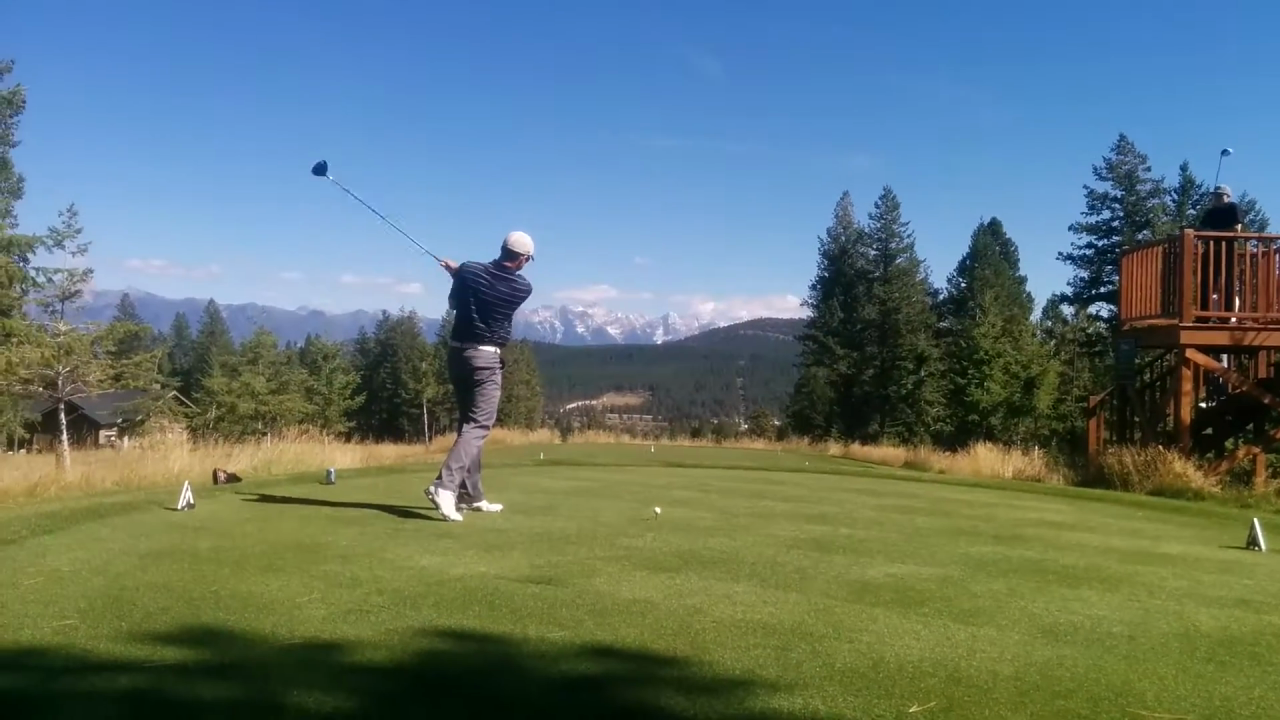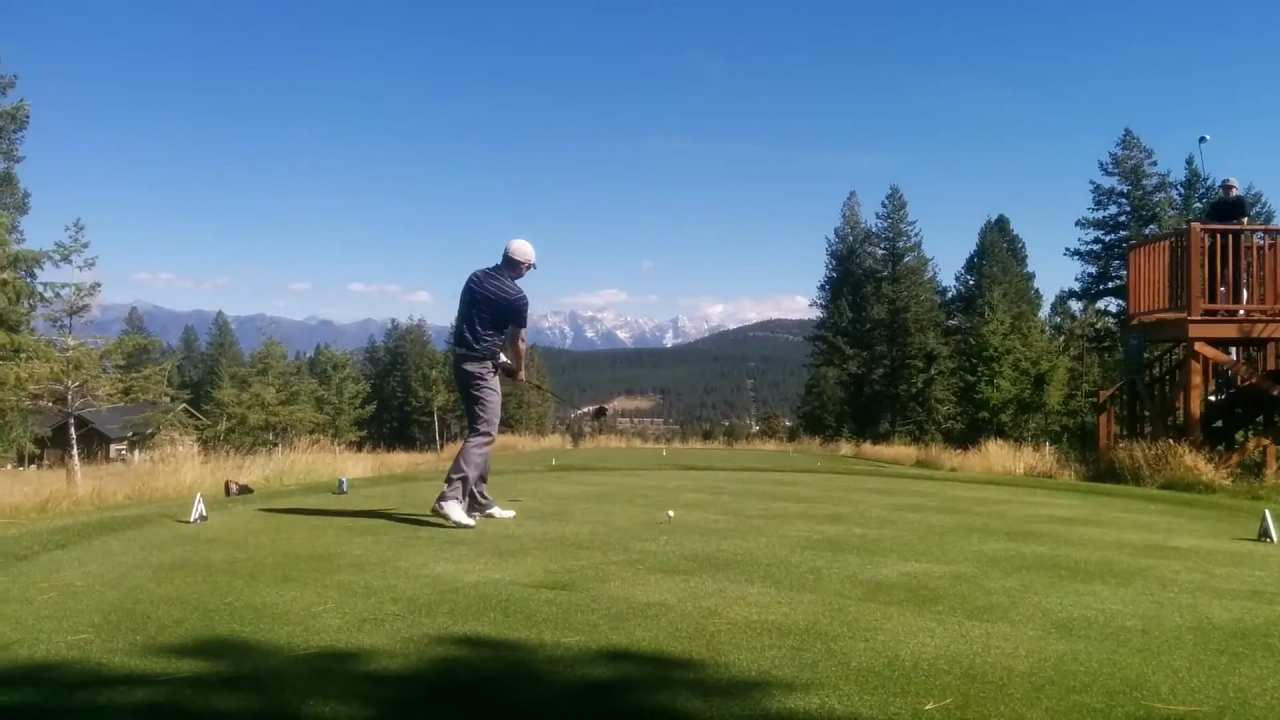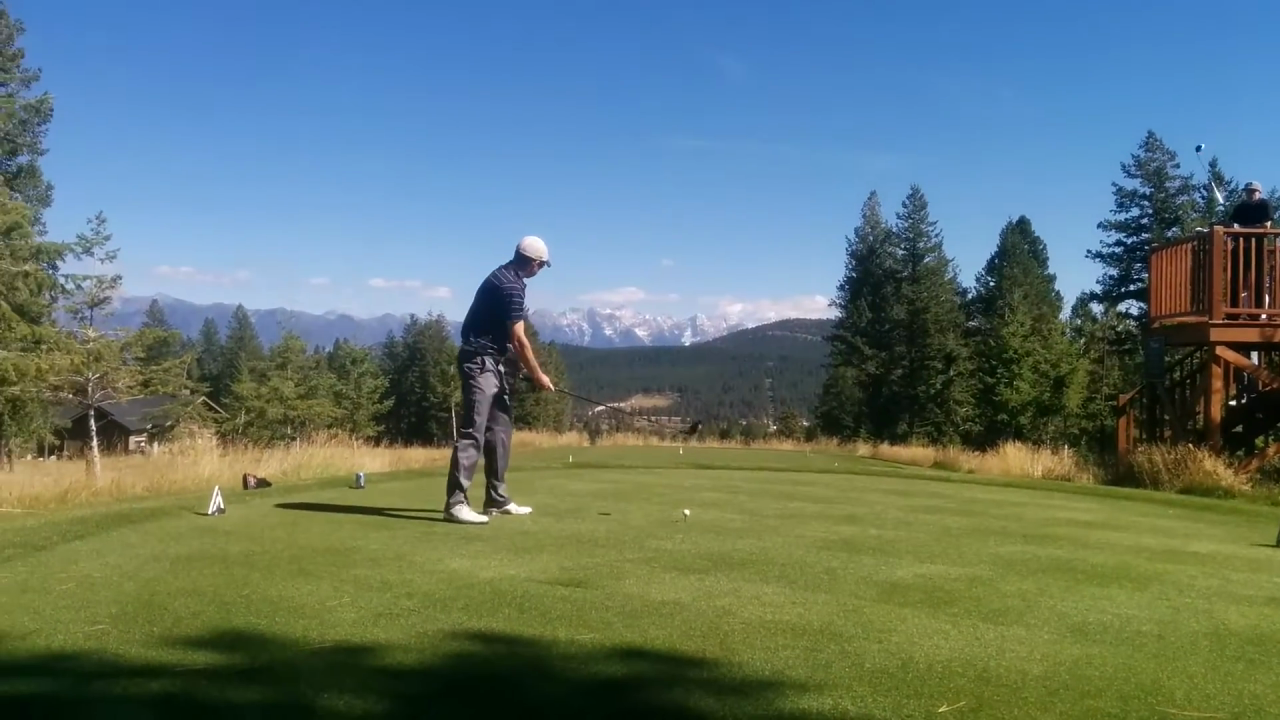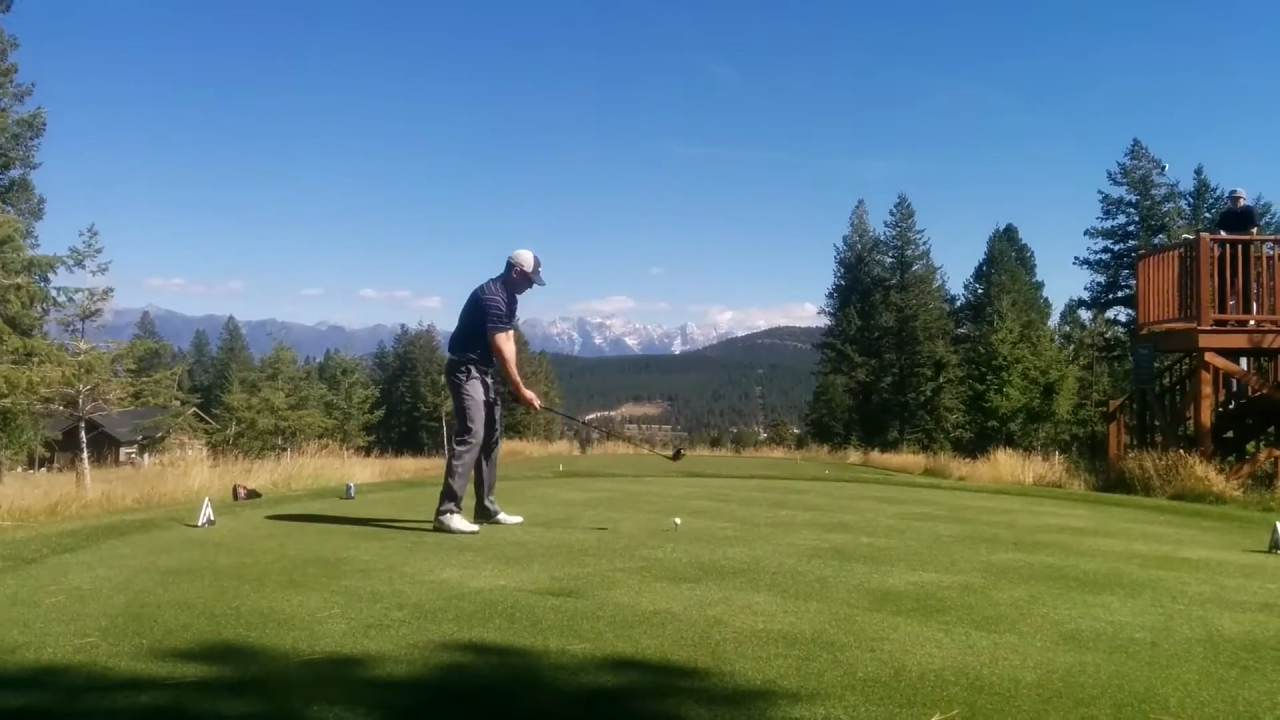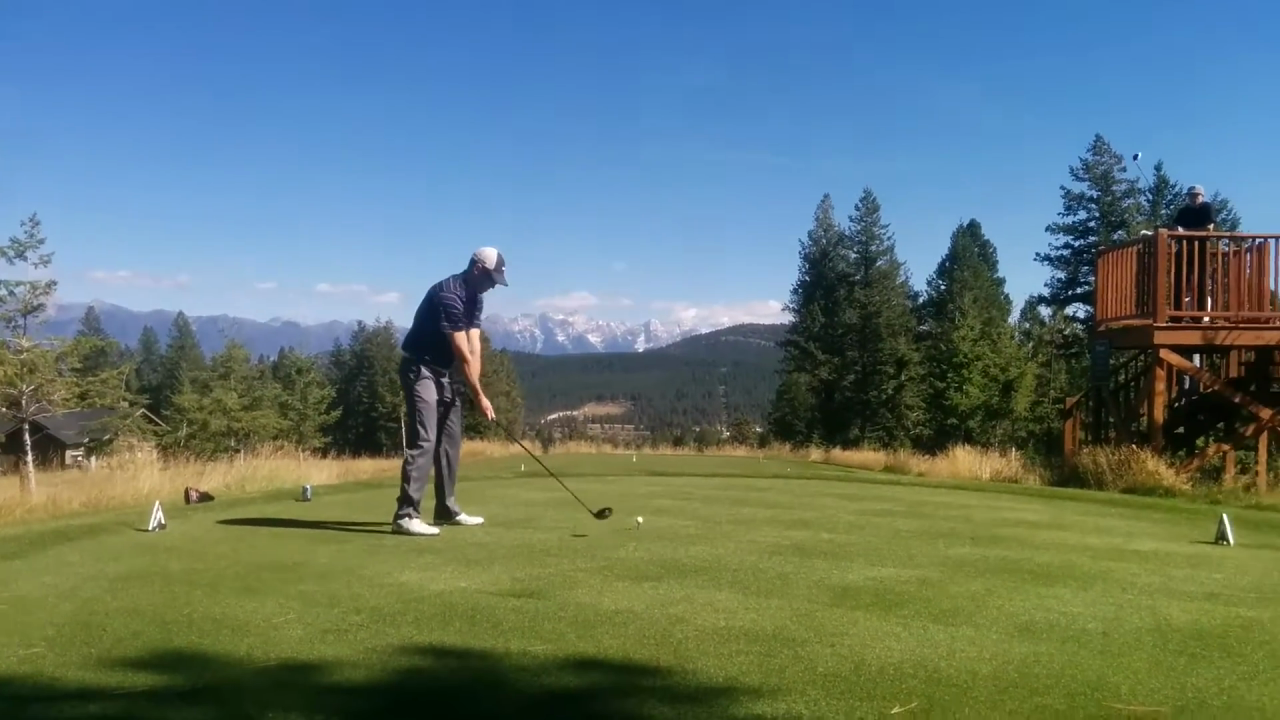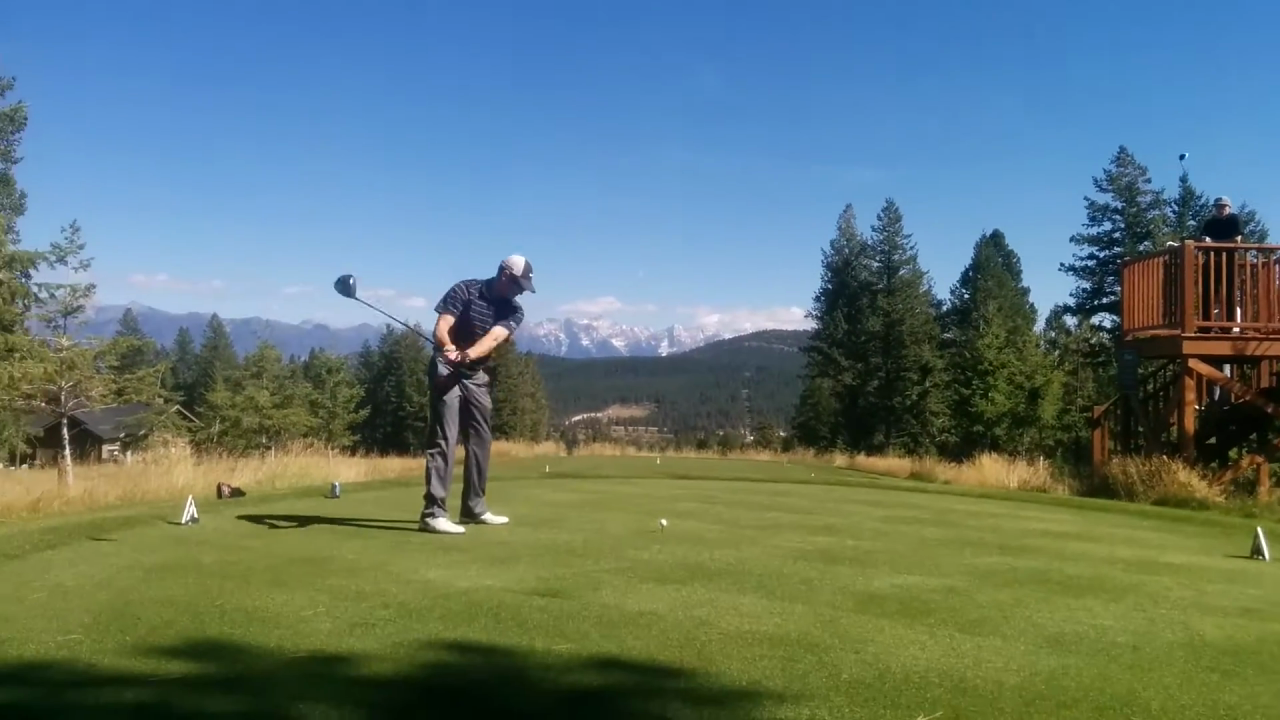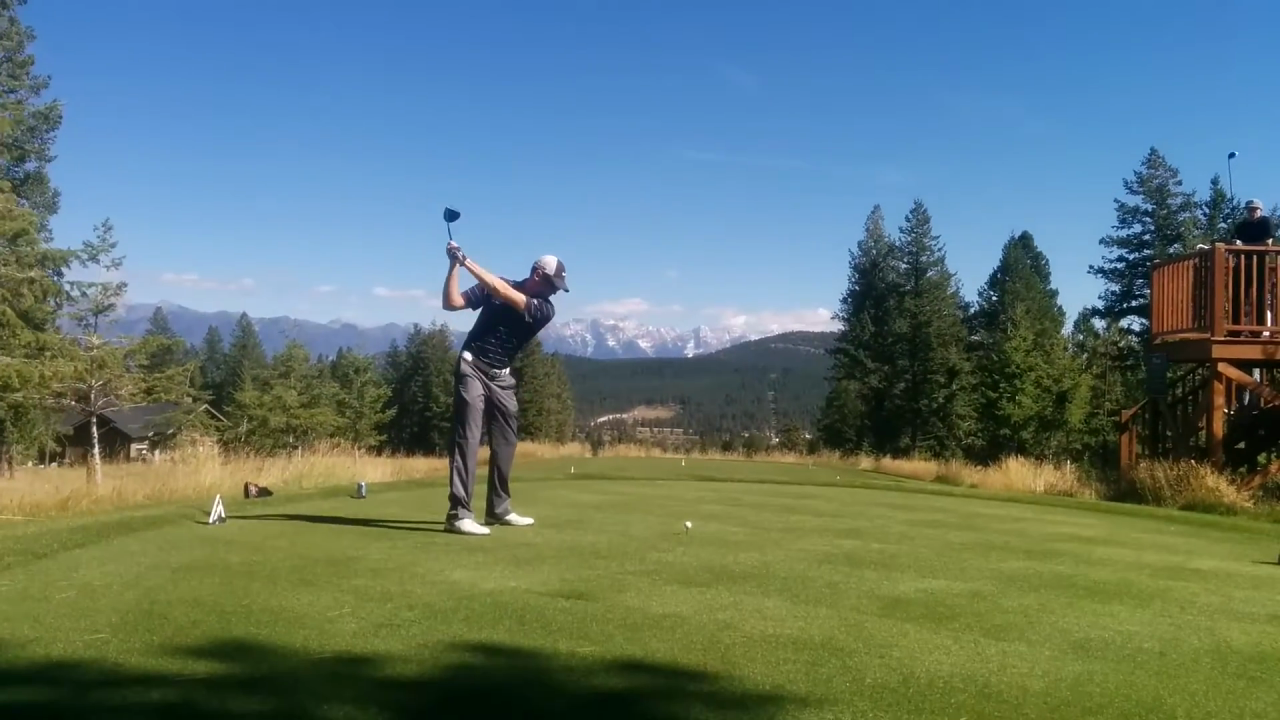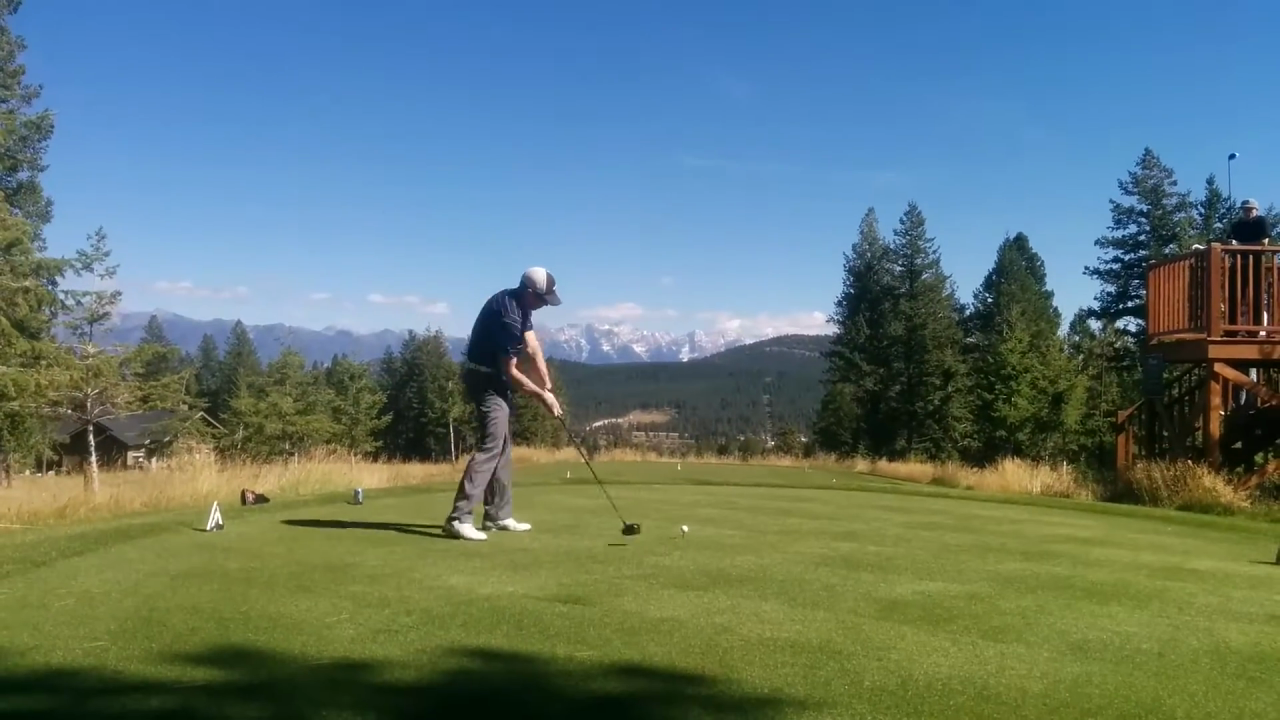
dt=0.3s
person 1, frame 1
left shoulder: (467, 272)
right shoulder: (523, 288)
left hip: (458, 354)
right hip: (486, 359)
left knee: (470, 423)
right knee: (478, 426)
left ankle: (470, 495)
right ankle: (446, 485)
person 1, frame 2
left shoulder: (474, 278)
right shoulder: (517, 297)
right elbow: (518, 342)
right wrist: (518, 369)
left hip: (463, 361)
right hip: (482, 366)
left knee: (480, 431)
right knee: (483, 433)
left ankle: (479, 502)
right ankle: (450, 496)
person 1, frame 3
left shoulder: (505, 279)
right shoulder: (510, 287)
left elbow: (511, 335)
right elbow: (519, 339)
left wrist: (528, 371)
right wrist: (538, 375)
left hip: (491, 361)
right hip: (479, 361)
left knee: (499, 429)
right knee: (473, 430)
left ankle: (497, 498)
right ankle: (455, 503)
person 1, frame 4
left shoulder: (508, 298)
right shoulder: (491, 297)
left elbow: (509, 344)
right elbow: (500, 351)
left wrist: (516, 386)
right wrist: (521, 389)
left hip: (482, 372)
right hip: (466, 370)
left knee: (490, 439)
right knee: (471, 435)
left ankle: (486, 508)
right ankle: (447, 511)
person 1, frame 5
left shoulder: (475, 299)
right shoulder: (448, 295)
left elbow: (473, 347)
right elbow: (461, 351)
left wrist: (474, 388)
right wrist: (479, 396)
left hip: (444, 373)
right hip: (419, 369)
left knee: (449, 439)
right knee: (423, 440)
left ankle: (446, 509)
right ankle: (406, 515)
person 1, frame 6
left shoulder: (513, 310)
right shoulder: (464, 290)
left elbow: (491, 340)
right elbow: (441, 328)
left wrist: (465, 355)
right wrist: (448, 348)
left hip: (474, 374)
right hip: (447, 370)
left knee: (480, 441)
right knee: (444, 440)
left ankle: (473, 508)
right ankle: (433, 513)
person 1, frame 7
left shoulder: (544, 310)
right shoulder: (494, 286)
left elbow: (504, 293)
right elbow: (450, 303)
left wrist: (468, 263)
right wrist: (454, 265)
left hip: (501, 376)
right hip: (472, 368)
left knee: (505, 443)
right knee: (467, 440)
left ankle: (499, 509)
right ankle: (459, 514)
person 1, frame 8
left shoulder: (521, 307)
right shoulder: (506, 314)
left elbow: (533, 347)
right elbow: (511, 372)
left wrist: (546, 383)
right wrist: (541, 395)
left hip: (497, 379)
right hip: (485, 378)
left knee: (501, 446)
right knee: (491, 446)
left ankle: (497, 514)
right ankle: (460, 517)
